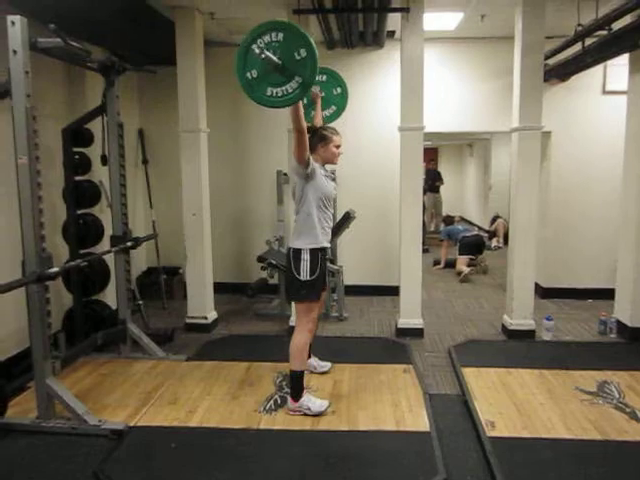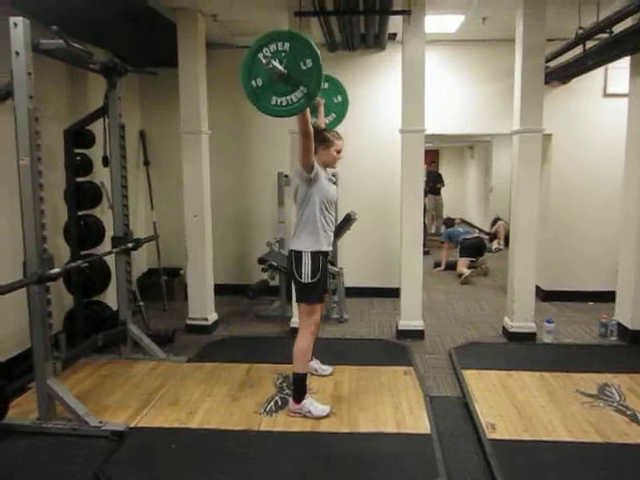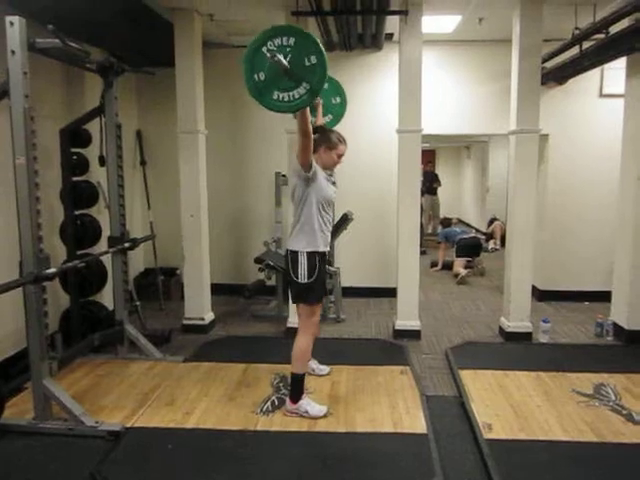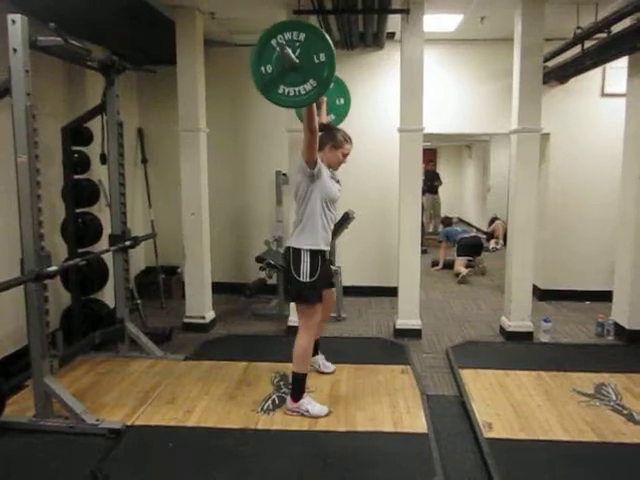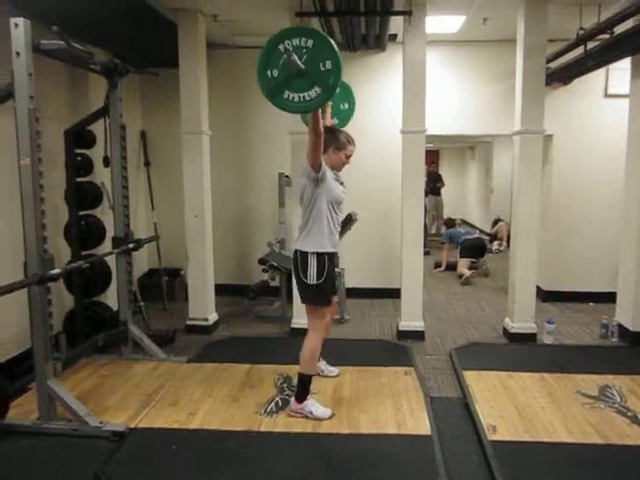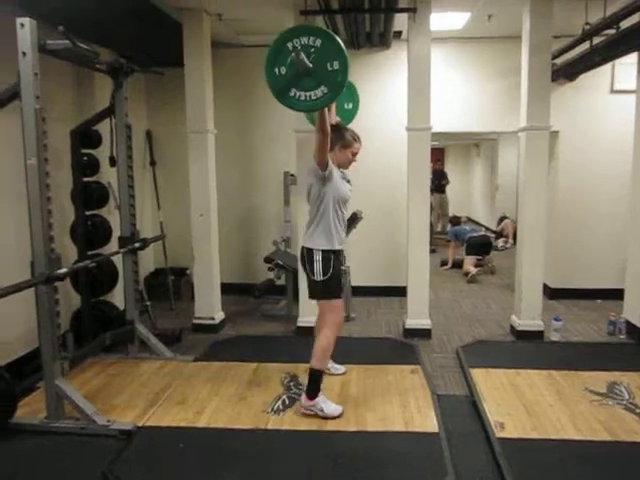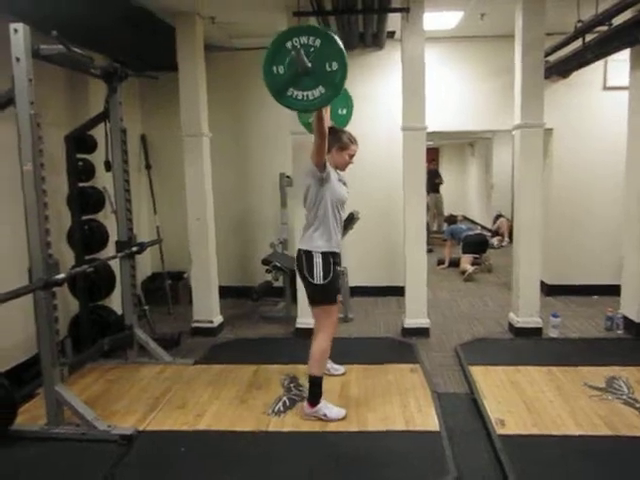
dt=0.2s
person 1, frame 1
left shoulder: (323, 170)
right shoulder: (306, 169)
left elbow: (317, 131)
right elbow: (300, 131)
left hip: (318, 250)
right hip: (305, 252)
left knee: (315, 312)
right knee: (305, 320)
left ankle: (306, 358)
right ankle: (296, 397)
person 1, frame 2
left shoulder: (325, 174)
right shoulder: (310, 173)
left elbow: (319, 136)
right elbow: (306, 136)
left wrist: (321, 110)
left hip: (319, 252)
right hip: (307, 254)
left knee: (316, 316)
right knee: (309, 322)
left ankle: (308, 360)
right ankle: (298, 399)
person 1, frame 3
left shoulder: (323, 173)
right shoulder: (307, 171)
left elbow: (318, 134)
right elbow: (305, 134)
left wrist: (318, 109)
left hip: (317, 252)
right hip: (303, 254)
left knee: (315, 316)
right knee: (308, 324)
left ankle: (305, 360)
right ankle: (295, 399)
person 1, frame 4
left shoulder: (327, 171)
right shoulder: (311, 169)
left elbow: (323, 131)
right elbow: (311, 131)
left wrist: (323, 106)
left hip: (318, 251)
right hip: (304, 253)
left knee: (327, 305)
right knee: (309, 322)
left ankle: (314, 355)
right ankle: (296, 398)
person 1, frame 5
left shoulder: (331, 174)
right shoulder: (317, 171)
left elbow: (327, 134)
right elbow: (316, 135)
left wrist: (327, 109)
left hip: (325, 254)
right hip: (312, 255)
left knee: (329, 314)
right knee: (319, 324)
left ankle: (315, 361)
right ankle: (300, 400)
person 1, frame 6
left shoulder: (337, 171)
right shoulder: (322, 169)
left elbow: (332, 133)
right elbow: (322, 133)
left wrist: (332, 107)
left hip: (331, 250)
right hip: (318, 252)
left knee: (329, 314)
right knee: (333, 319)
left ankle: (322, 359)
right ankle: (311, 396)
person 1, frame 7
left shoulder: (333, 174)
right shoulder: (319, 171)
left elbow: (328, 136)
right elbow: (320, 135)
left wrist: (327, 111)
right wrist: (319, 109)
left hip: (326, 253)
right hip: (315, 255)
left knee: (327, 317)
right knee: (327, 325)
left ankle: (320, 361)
right ankle: (314, 403)
